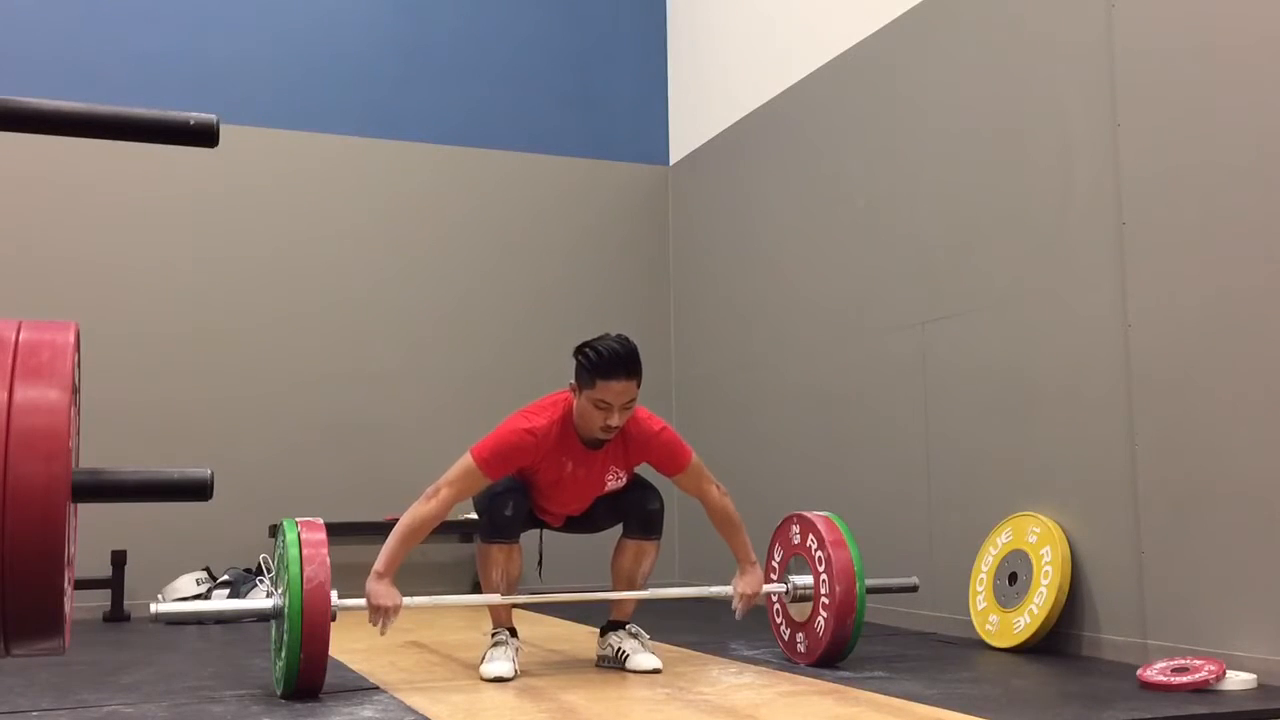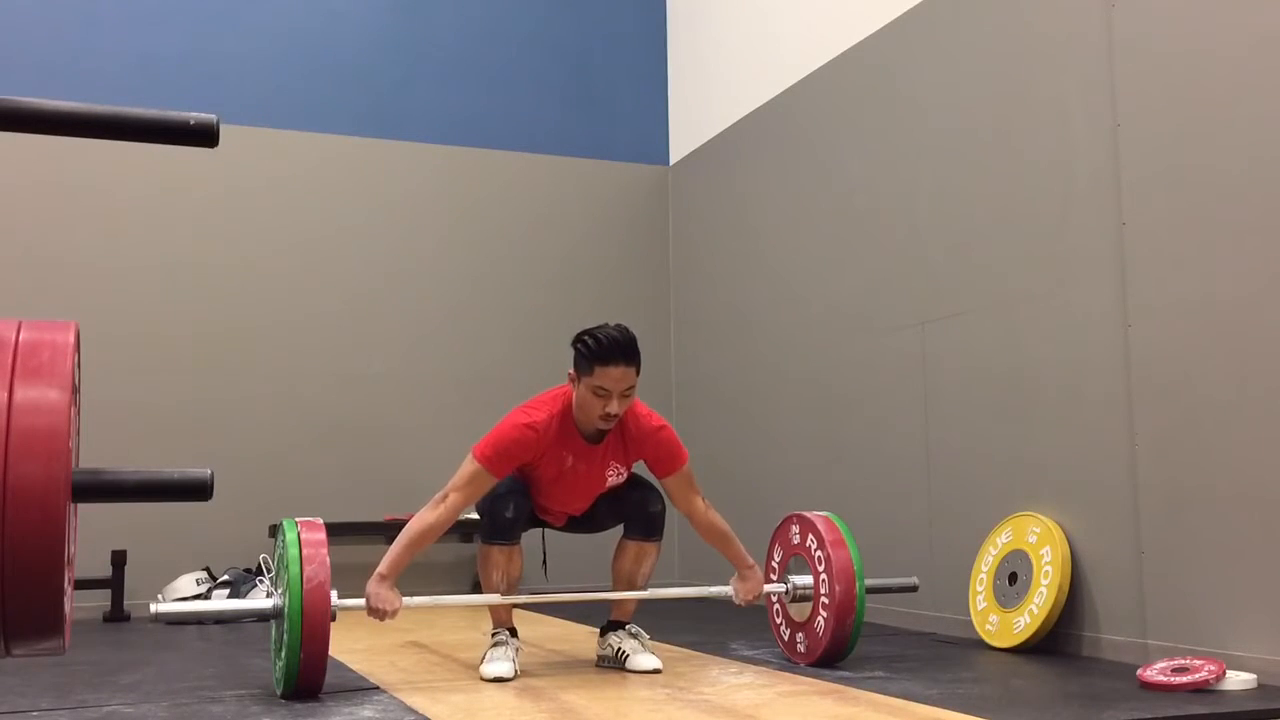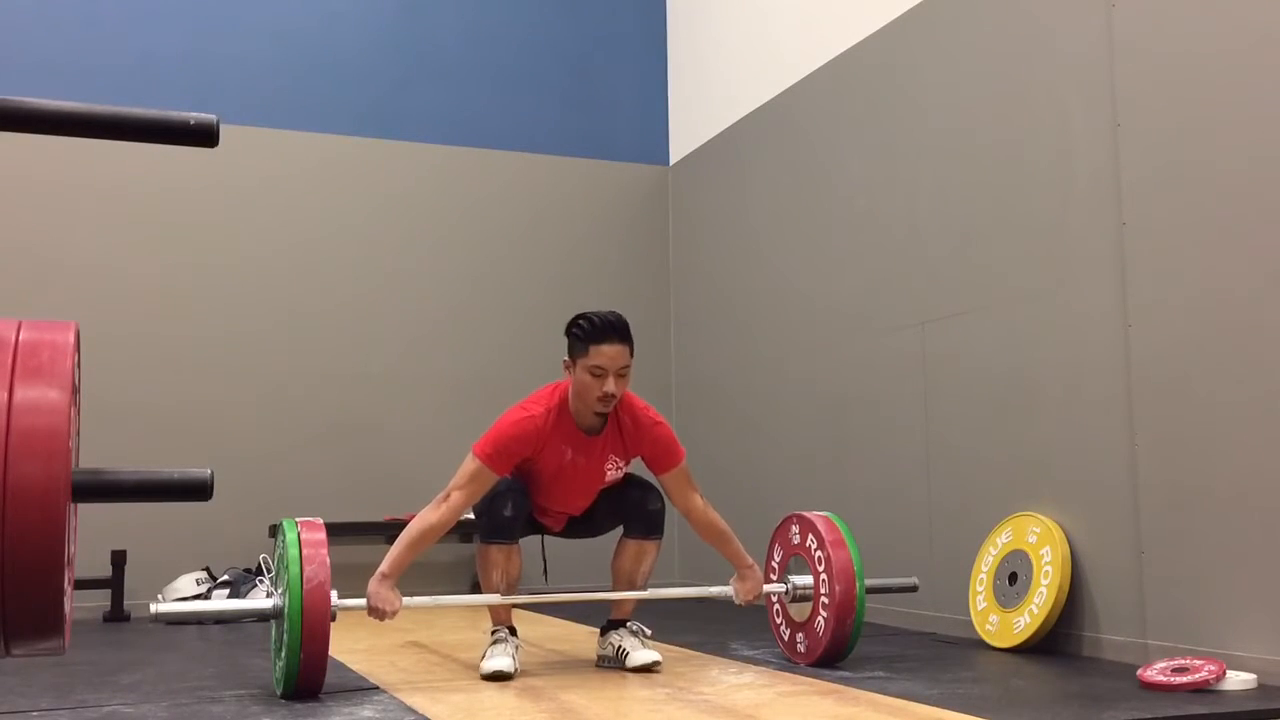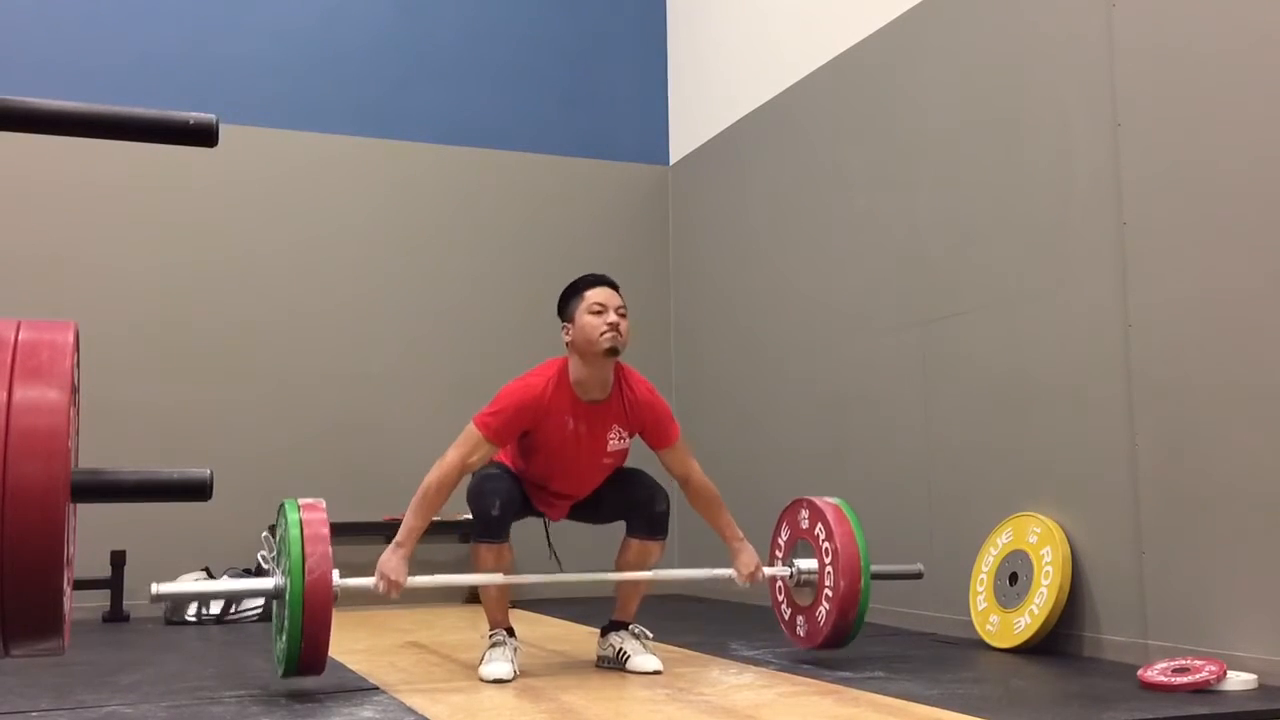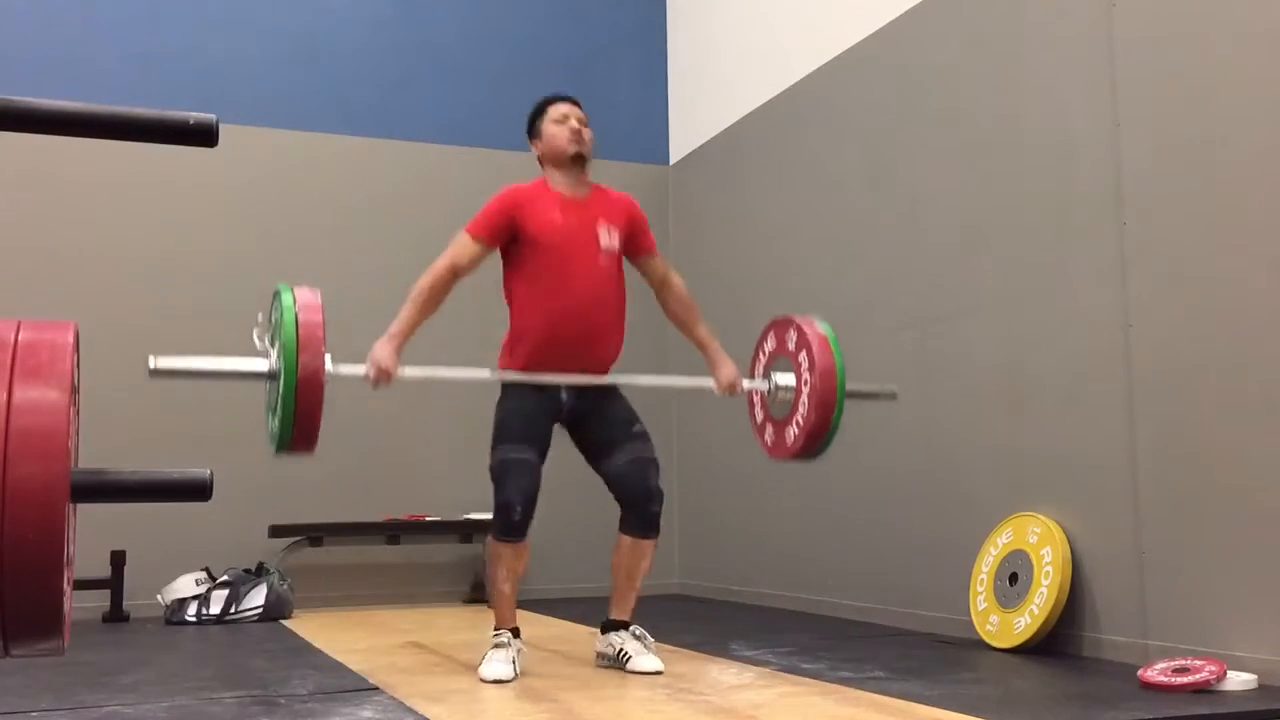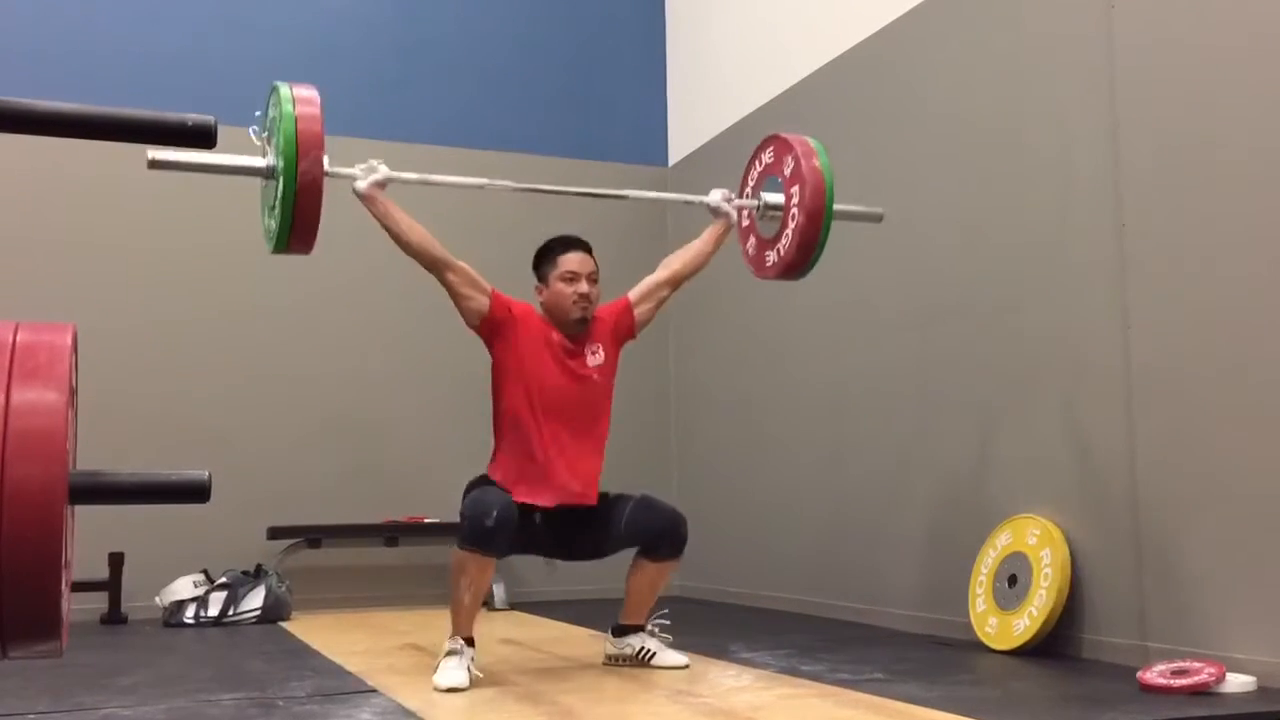
dt=0.5s
person 1, frame 1
left shoulder: (650, 433)
right shoulder: (531, 430)
left elbow: (711, 493)
right elbow: (439, 496)
left wrist: (748, 566)
right wrist: (381, 576)
left hip: (586, 506)
right hip: (524, 500)
left knee: (647, 504)
right knee: (499, 503)
left ankle: (617, 633)
right ankle: (503, 638)
person 1, frame 2
left shoulder: (650, 430)
right shoulder: (531, 426)
left elbow: (695, 505)
right elbow: (449, 502)
left wrist: (746, 569)
right wrist: (383, 579)
left hip: (588, 506)
right hip: (524, 498)
left knee: (648, 505)
right knee: (501, 505)
left ankle: (617, 634)
right ankle: (503, 638)
person 1, frame 3
left shoulder: (645, 424)
right shoulder: (529, 421)
left elbow: (692, 502)
right elbow: (451, 501)
left wrist: (746, 569)
right wrist: (384, 578)
left hip: (584, 509)
right hip: (525, 507)
left knee: (647, 504)
right knee: (499, 504)
left ankle: (617, 632)
right ankle: (503, 637)
person 1, frame 4
left shoulder: (640, 397)
right shoulder: (533, 391)
left elbow: (688, 473)
right elbow: (453, 464)
left wrist: (737, 544)
right wrist: (400, 550)
left hip: (588, 485)
right hip: (519, 478)
left knee: (652, 501)
right knee: (493, 500)
left ankle: (619, 634)
right ankle: (500, 640)
person 1, frame 5
left shoulder: (621, 210)
right shoulder: (517, 203)
left elbow: (668, 285)
right elbow: (446, 271)
left wrist: (716, 355)
right wrist: (392, 340)
left hip: (594, 386)
right hip: (527, 382)
left knee: (644, 497)
right knee: (514, 507)
left ankle: (618, 632)
right ankle: (504, 639)
person 1, frame 6
left shoulder: (610, 330)
right shoulder: (512, 328)
left elbow: (670, 275)
right elbow: (444, 265)
left wrist: (722, 221)
right wrist: (374, 195)
left hip: (577, 514)
right hip: (513, 503)
left knee: (666, 527)
right knee: (486, 515)
left ankle: (628, 635)
right ankle: (459, 647)
